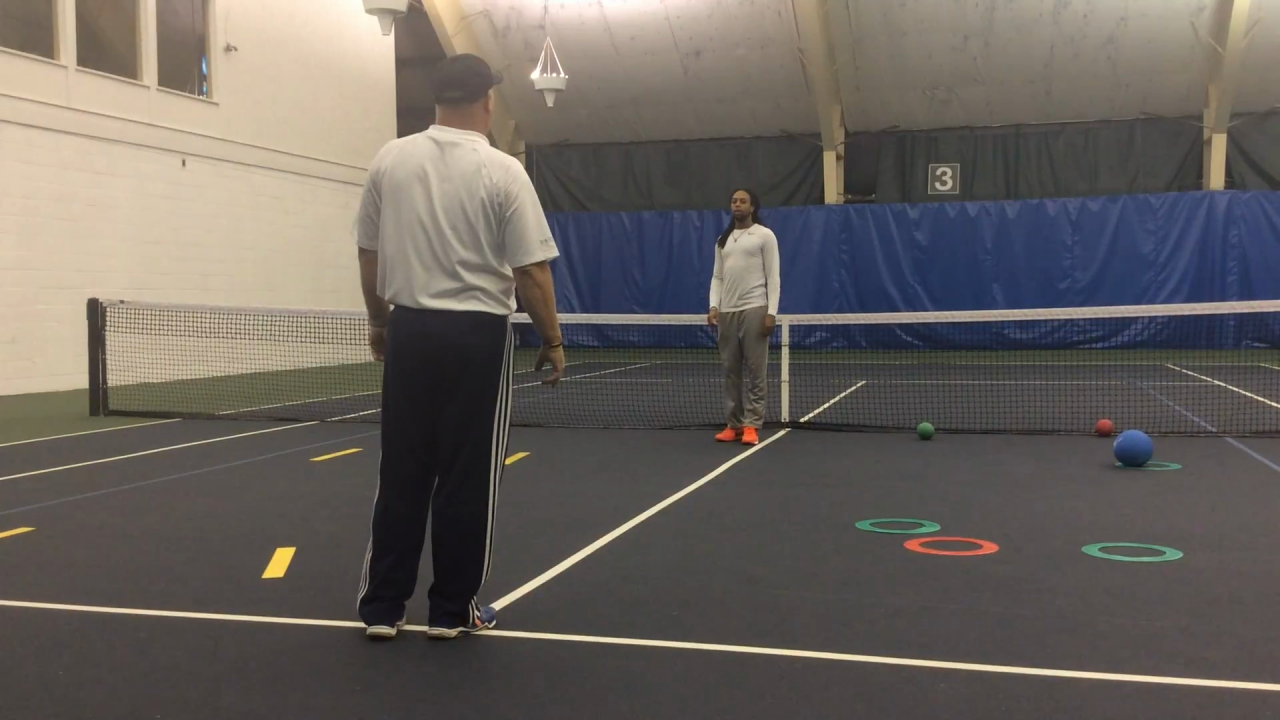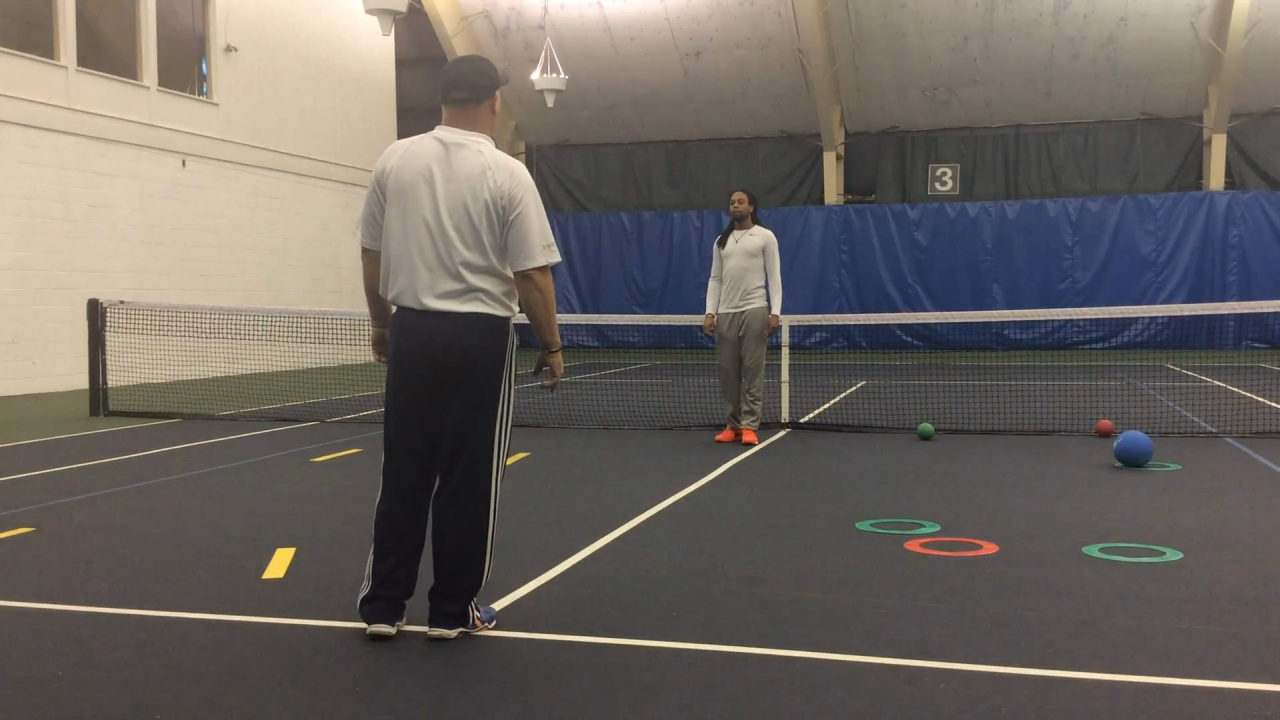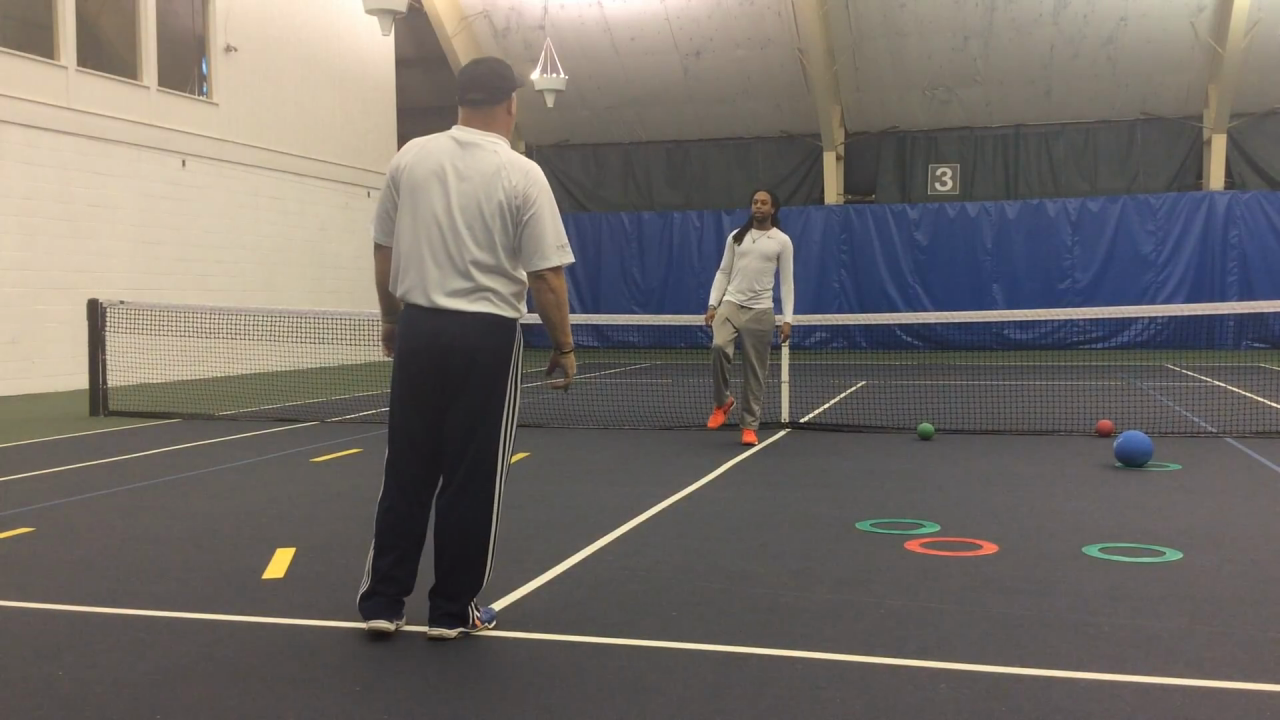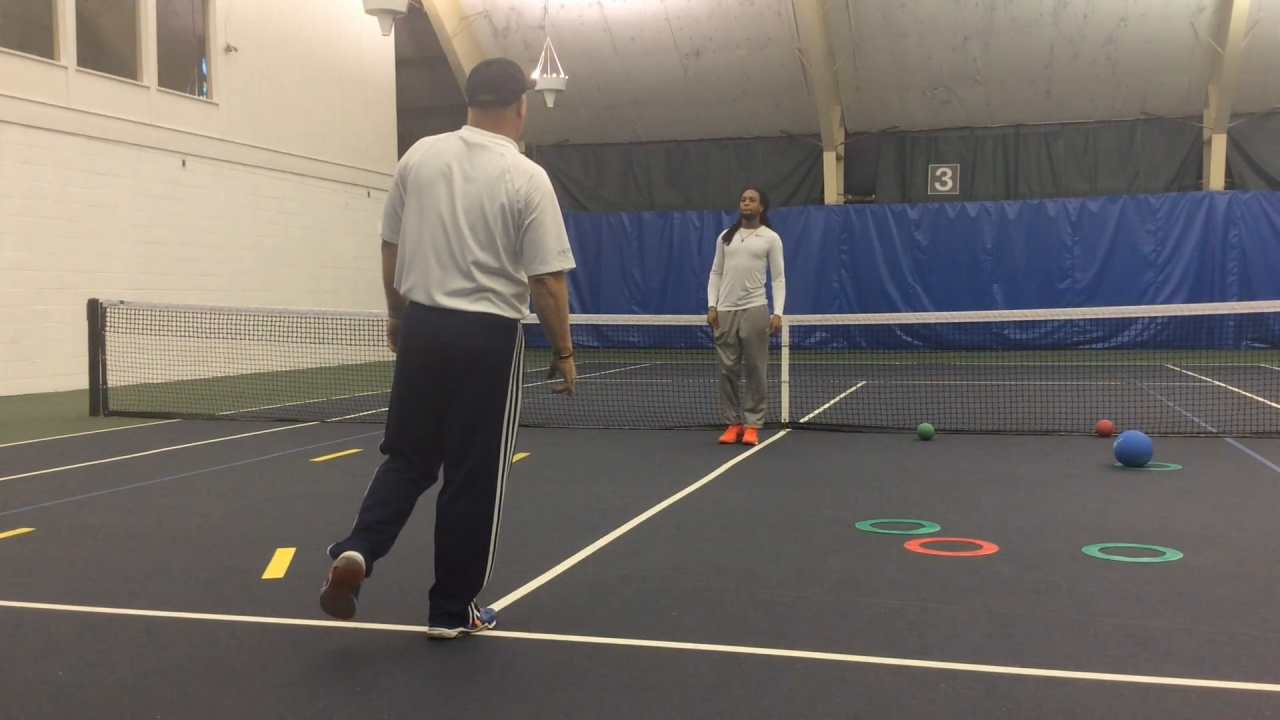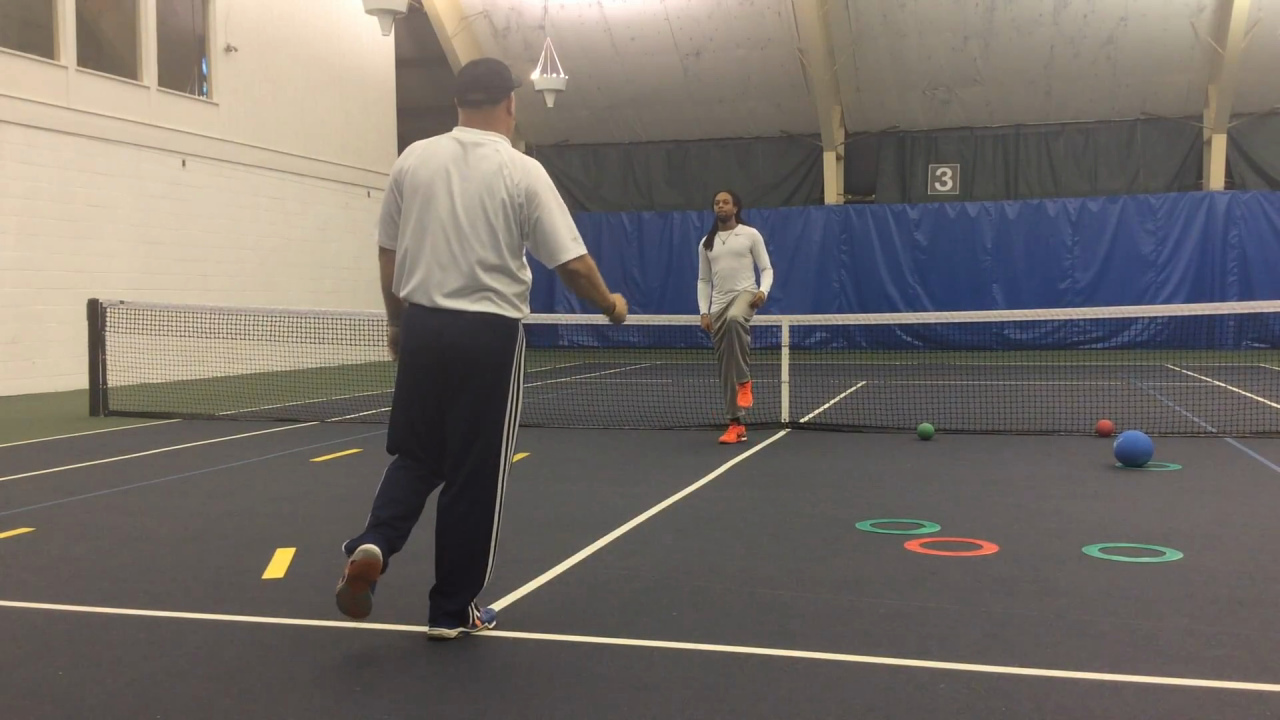
dt=1s
person 1, frame 1
left shoulder: (389, 159)
right shoulder: (502, 170)
left elbow: (369, 254)
right elbow: (530, 270)
left wrist: (377, 320)
right wrist: (551, 340)
left hip: (408, 330)
right hip: (476, 335)
left knee: (401, 474)
right knee: (465, 478)
left ankle: (381, 605)
right ankle: (451, 609)
person 1, frame 2
left shoulder: (394, 159)
right shoulder: (507, 173)
left elbow: (372, 255)
right elbow: (532, 274)
left wrist: (381, 323)
right wrist: (552, 345)
left hip: (412, 332)
right hip: (479, 337)
left knee: (403, 474)
right knee: (467, 479)
left ankle: (383, 604)
right ankle: (452, 610)
person 1, frame 3
left shoulder: (409, 157)
right shoulder: (521, 174)
left elbow: (383, 251)
right elbow: (546, 275)
left wrist: (390, 319)
right wrist: (563, 346)
left hip: (418, 330)
right hip: (486, 337)
left knee: (406, 474)
right knee: (470, 480)
left ankle: (381, 600)
right ankle: (452, 610)
person 1, frame 4
left shoulder: (418, 156)
right shoulder: (526, 177)
left elbow: (390, 247)
right elbow: (547, 281)
left wrist: (397, 315)
right wrist: (563, 353)
left hip: (422, 326)
right hip: (487, 336)
left knee: (407, 459)
right knee: (472, 478)
left ankle: (357, 552)
right ankle: (452, 609)
person 1, frame 5
left shoulder: (413, 159)
right shoulder: (522, 172)
left elbow: (388, 254)
right elbow: (572, 265)
left wrist: (397, 322)
right wrist: (611, 305)
left hip: (423, 328)
right hip: (488, 335)
left knee: (415, 457)
right knee: (474, 478)
left ankle: (371, 546)
right ankle: (452, 609)
person 2, frame 1
left shoulder: (765, 235)
right shoulder: (723, 240)
left elbow: (773, 277)
right elbow: (717, 277)
left wrist: (771, 312)
right wrist: (714, 306)
left hip: (754, 309)
right hip: (727, 312)
left knee: (755, 371)
right knee: (730, 371)
left ankle: (752, 426)
right ankle: (734, 425)
person 2, frame 2
left shoulder: (766, 237)
right shoulder: (721, 241)
left elbow: (774, 277)
right elbow: (715, 279)
left wrist: (775, 313)
right wrist: (710, 312)
left hip: (755, 311)
right hip: (726, 313)
left knee: (752, 371)
right knee: (729, 372)
left ankle: (749, 427)
right ankle: (733, 426)
person 2, frame 3
left shoulder: (782, 241)
right shoulder: (736, 237)
left elbow: (787, 282)
right elbow: (723, 273)
left wrist: (787, 319)
right wrist: (712, 304)
left hip: (761, 311)
right hip: (731, 304)
left knee: (755, 371)
right knee: (719, 346)
left ankle: (750, 427)
right ankle: (722, 402)
person 2, frame 4
left shoulder: (771, 238)
right shoulder: (725, 236)
left elbow: (778, 277)
right elbow: (716, 273)
left wrist: (778, 313)
right wrist: (712, 306)
left hip: (755, 308)
right hip: (725, 309)
left knee: (755, 368)
right knee: (727, 368)
left ankle: (752, 425)
right ankle: (735, 424)
person 2, frame 5
left shoulder: (751, 235)
right shoulder: (706, 242)
left elbow: (766, 268)
right elbow: (703, 280)
left wrist: (763, 291)
right wrist: (704, 312)
left hip: (745, 295)
right hip: (718, 307)
left knee: (735, 319)
right knee: (725, 367)
left ankle: (745, 381)
right ankle: (736, 424)
